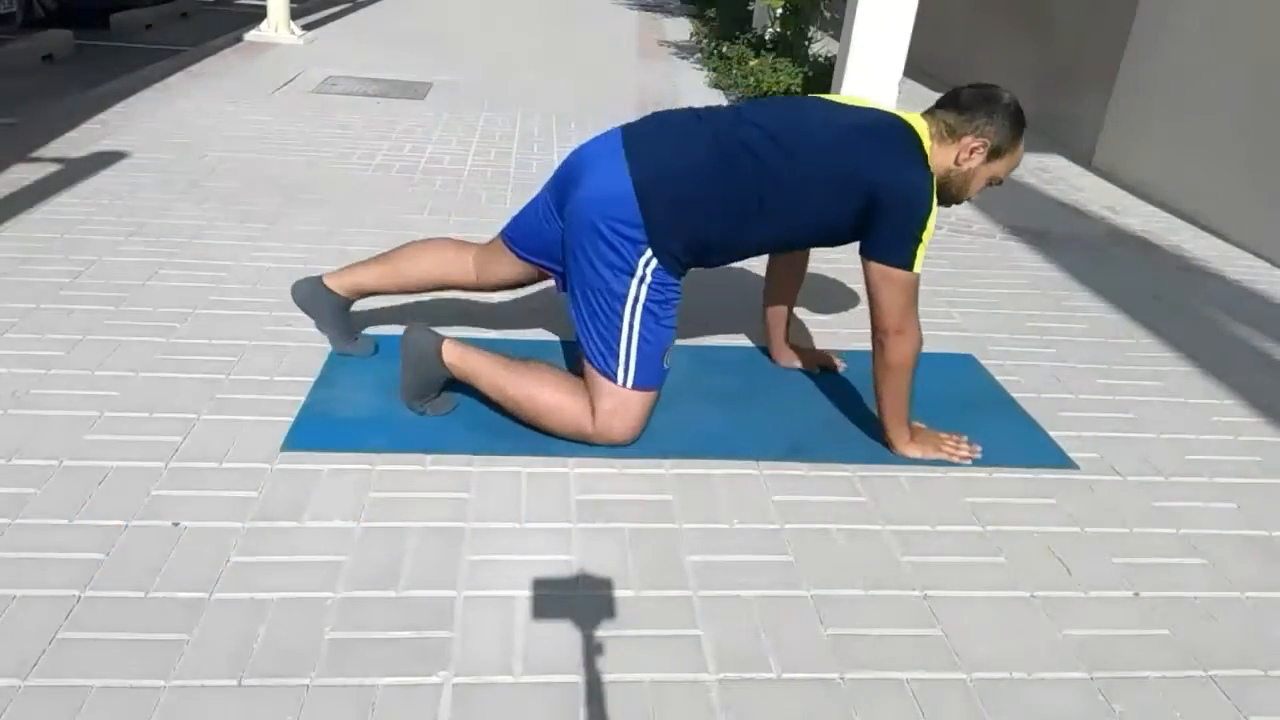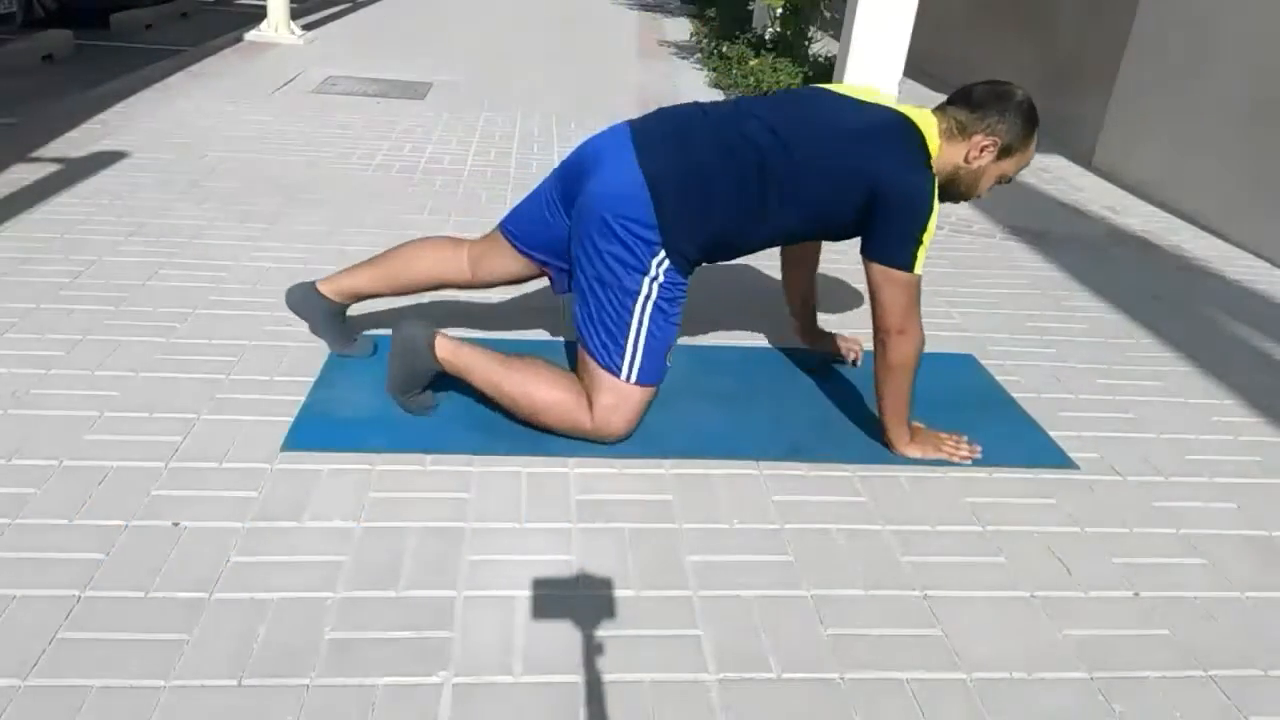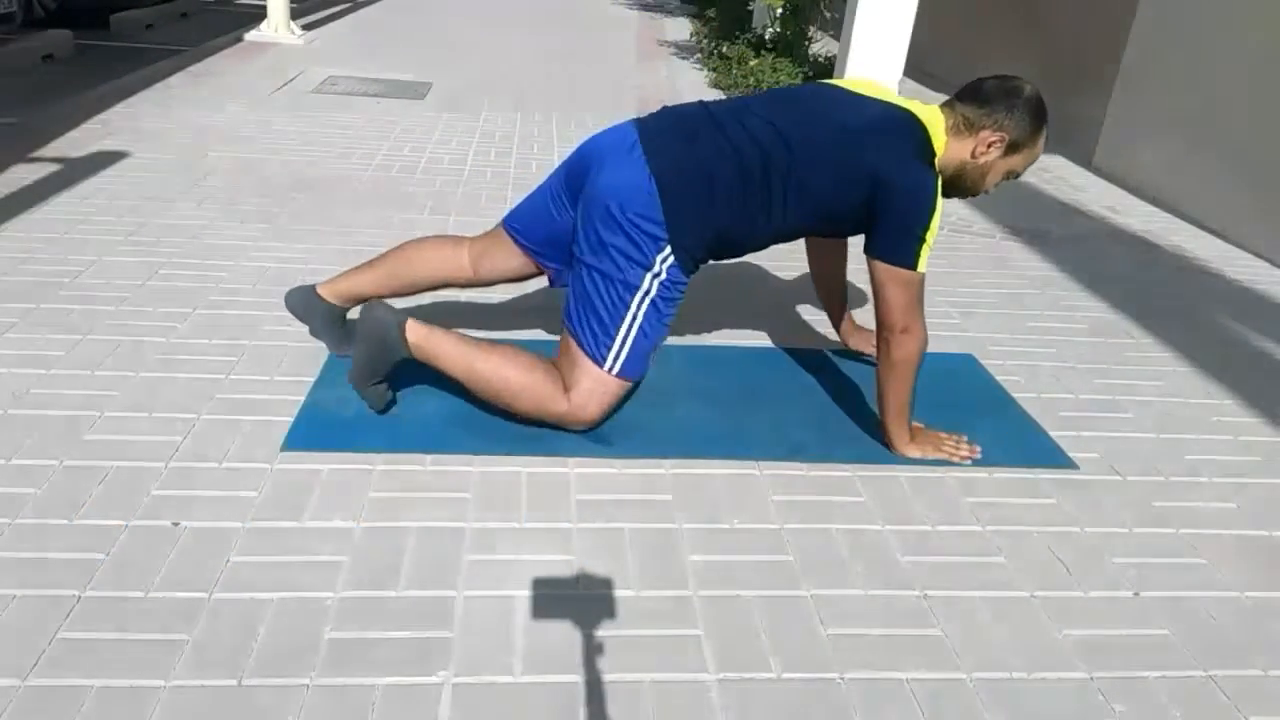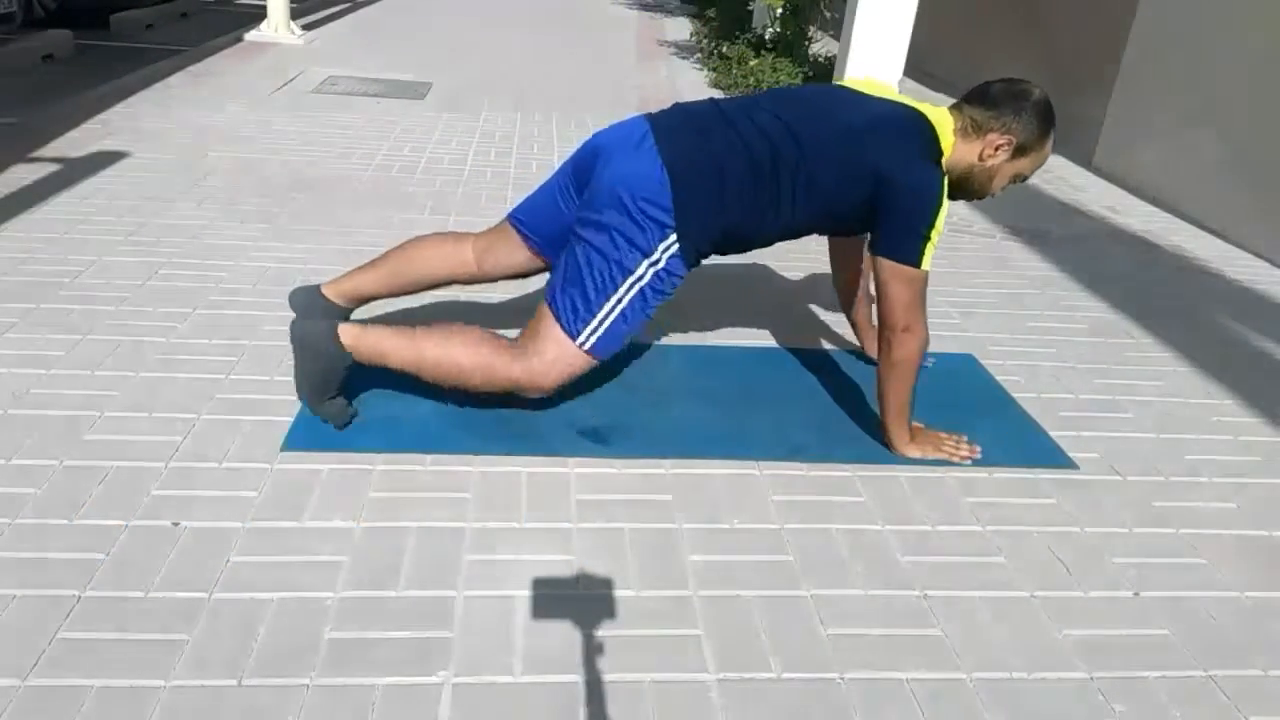
dt=0.1s
person 1, frame 1
left shoulder: (865, 130)
right shoulder: (907, 181)
left elbow: (790, 235)
right elbow: (896, 331)
left wrist: (780, 347)
right wrist: (902, 436)
left hip: (611, 161)
right hip: (635, 226)
left knee: (487, 262)
right knee: (613, 420)
left ankle: (331, 289)
right ankle: (447, 356)
person 1, frame 2
left shoulder: (875, 123)
right shoulder: (908, 180)
right elbow: (897, 330)
left wrist: (807, 328)
right wrist: (900, 434)
left hip: (619, 153)
right hip: (642, 219)
left knee: (480, 259)
right knee: (605, 414)
left ankle: (323, 295)
right ankle: (436, 350)
person 1, frame 3
left shoulder: (882, 120)
right shoulder: (911, 175)
right elbow: (902, 328)
left wrist: (842, 322)
right wrist: (900, 434)
left hip: (624, 152)
right hip: (649, 214)
left knee: (480, 257)
right knee: (580, 399)
left ankle: (325, 298)
right ankle: (406, 335)
person 1, frame 4
left shoulder: (894, 124)
right shoulder: (917, 176)
left elbow: (850, 235)
right elbow: (905, 324)
left wrist: (863, 340)
right wrist: (900, 433)
left hip: (633, 151)
right hip: (650, 204)
left knee: (489, 252)
right knee: (536, 367)
left ankle: (329, 297)
right ankle: (340, 342)
